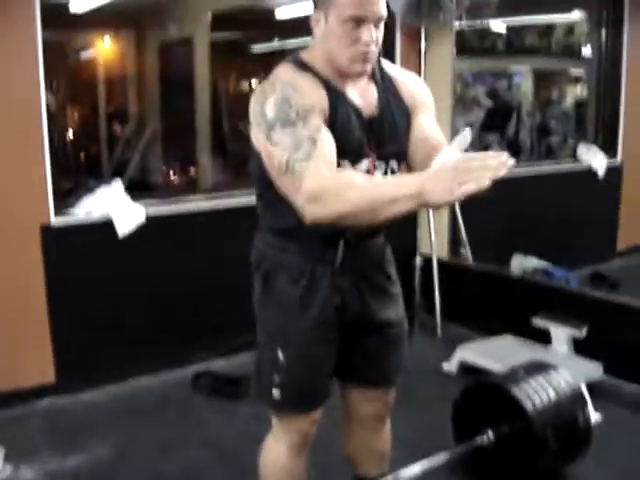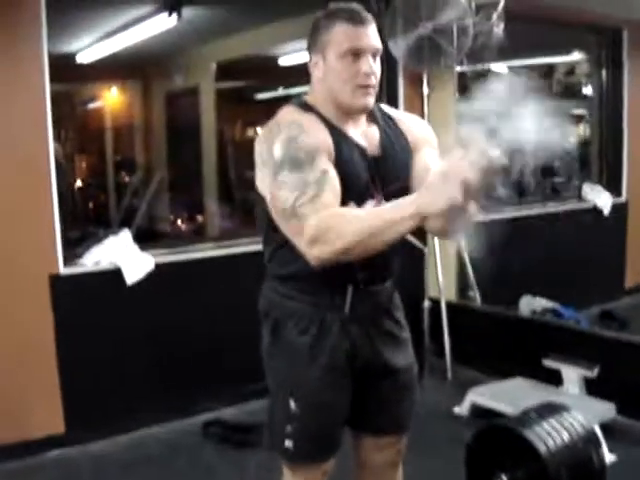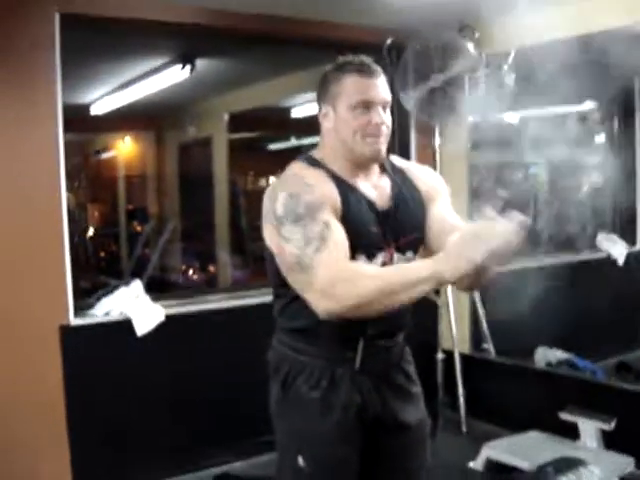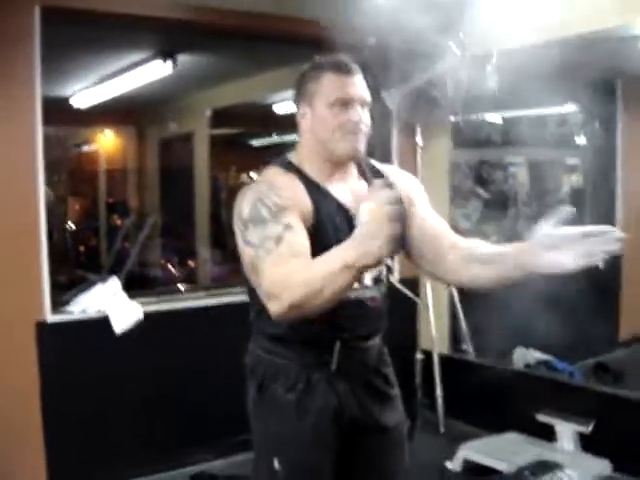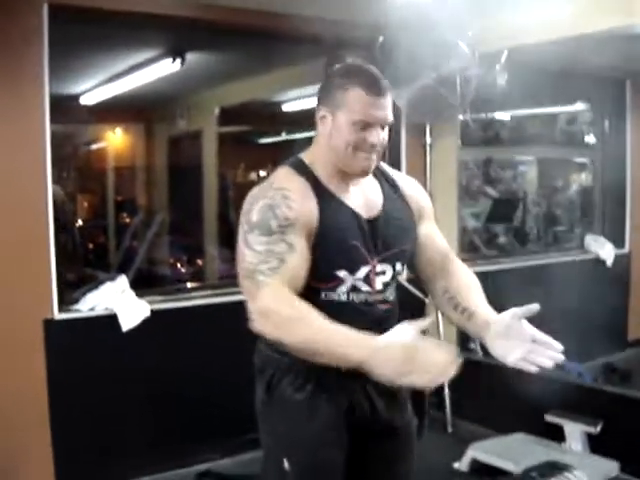
dt=0.5s
person 1, frame 1
left shoulder: (404, 86)
right shoulder: (287, 92)
left elbow: (439, 160)
right elbow: (318, 197)
left wrist: (461, 177)
right wrist: (427, 185)
left hip: (371, 262)
right hip: (299, 271)
left knee: (374, 403)
right knee: (297, 420)
person 1, frame 2
left shoulder: (407, 128)
right shoulder: (293, 137)
left elbow: (438, 219)
right elbow: (323, 240)
left wrist: (453, 197)
right wrist: (427, 201)
left hip: (380, 308)
right hip: (308, 317)
person 1, frame 3
left shoulder: (419, 182)
right shoulder: (298, 193)
left elbow: (454, 256)
right elbow: (332, 295)
left wrist: (478, 254)
right wrist: (447, 267)
left hip: (391, 364)
right hip: (316, 372)
person 1, frame 4
left shoulder: (395, 183)
right shoulder: (273, 193)
left elbow: (451, 259)
right elbow: (285, 298)
left wrist: (530, 256)
right wrist: (359, 250)
left hip: (369, 368)
right hip: (293, 378)
person 1, frame 5
left shoulder: (405, 193)
right shoulder: (284, 200)
left elbow: (445, 272)
right elbow: (269, 310)
left wrist: (491, 325)
right wrist: (371, 352)
left hip: (382, 377)
right hip: (307, 382)
